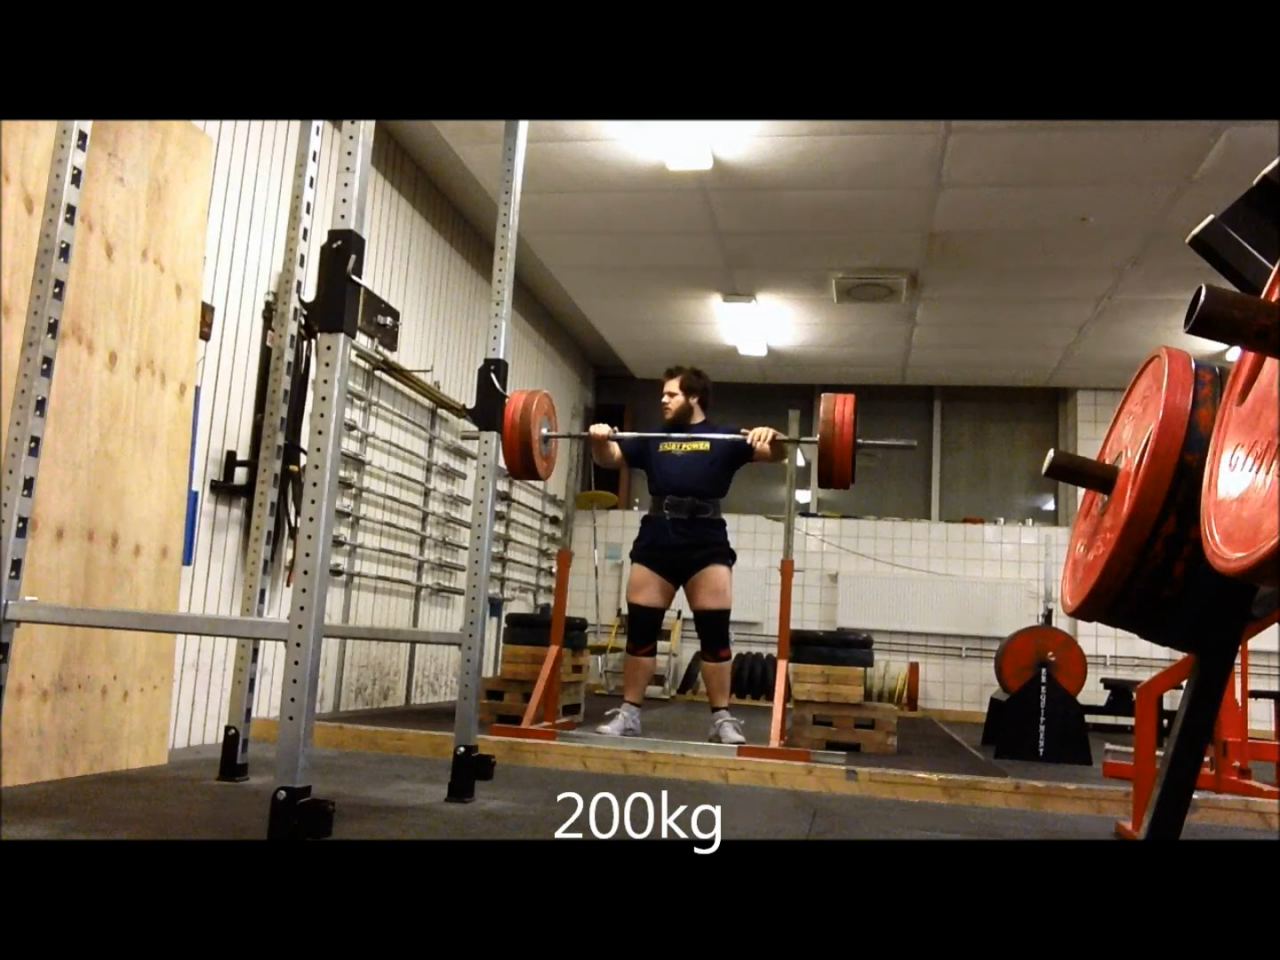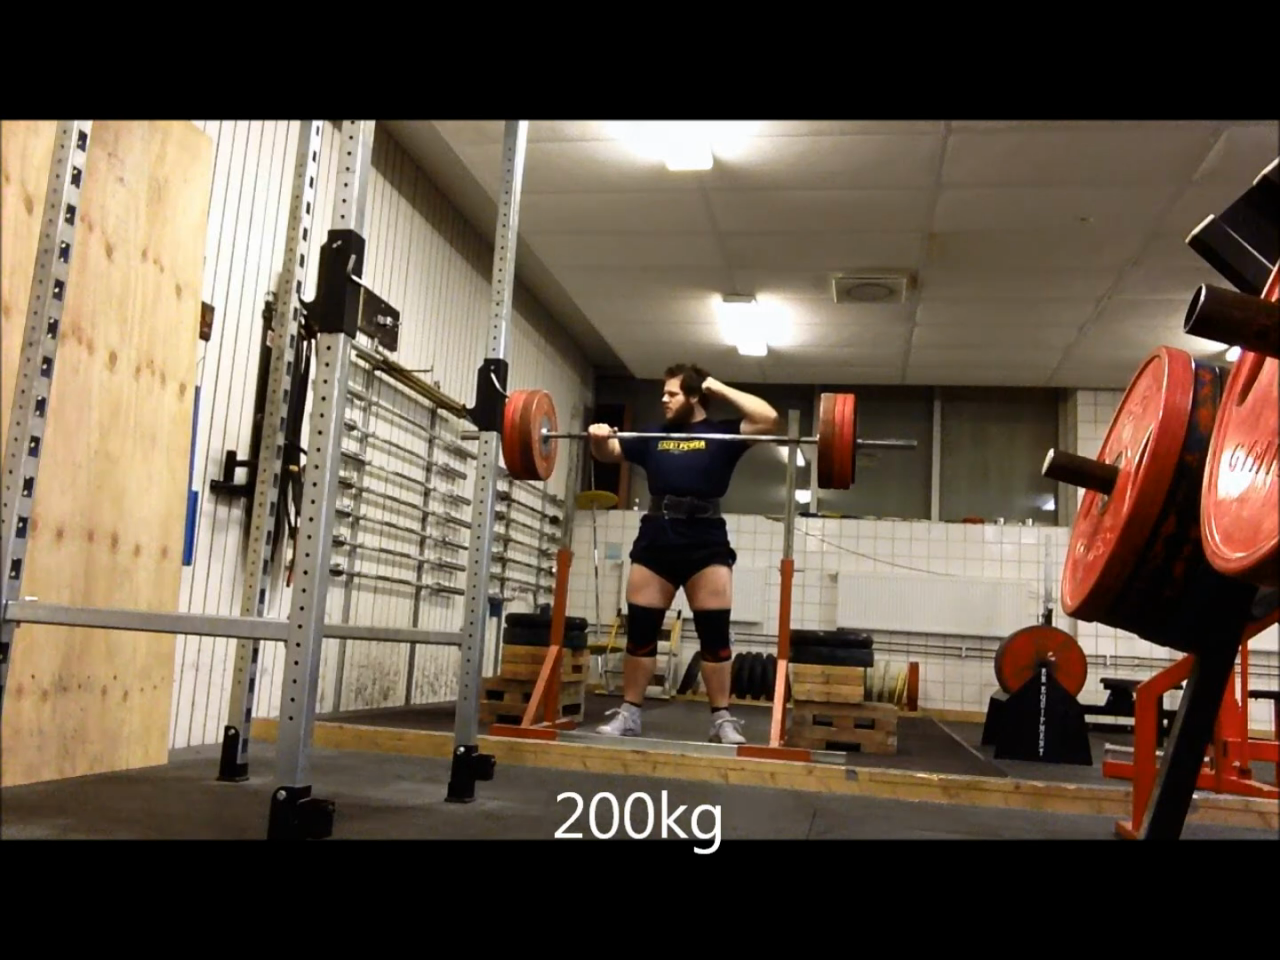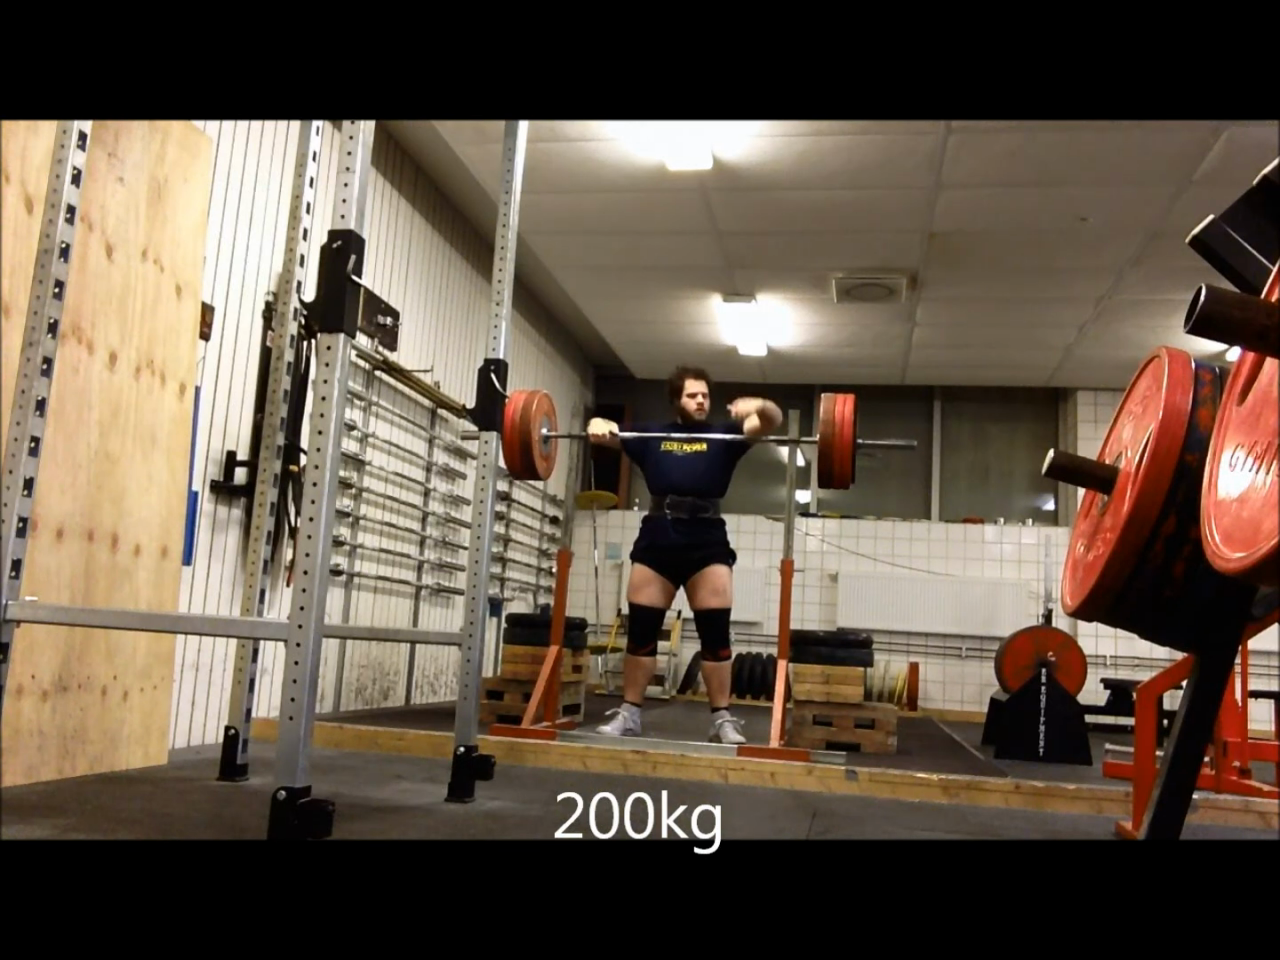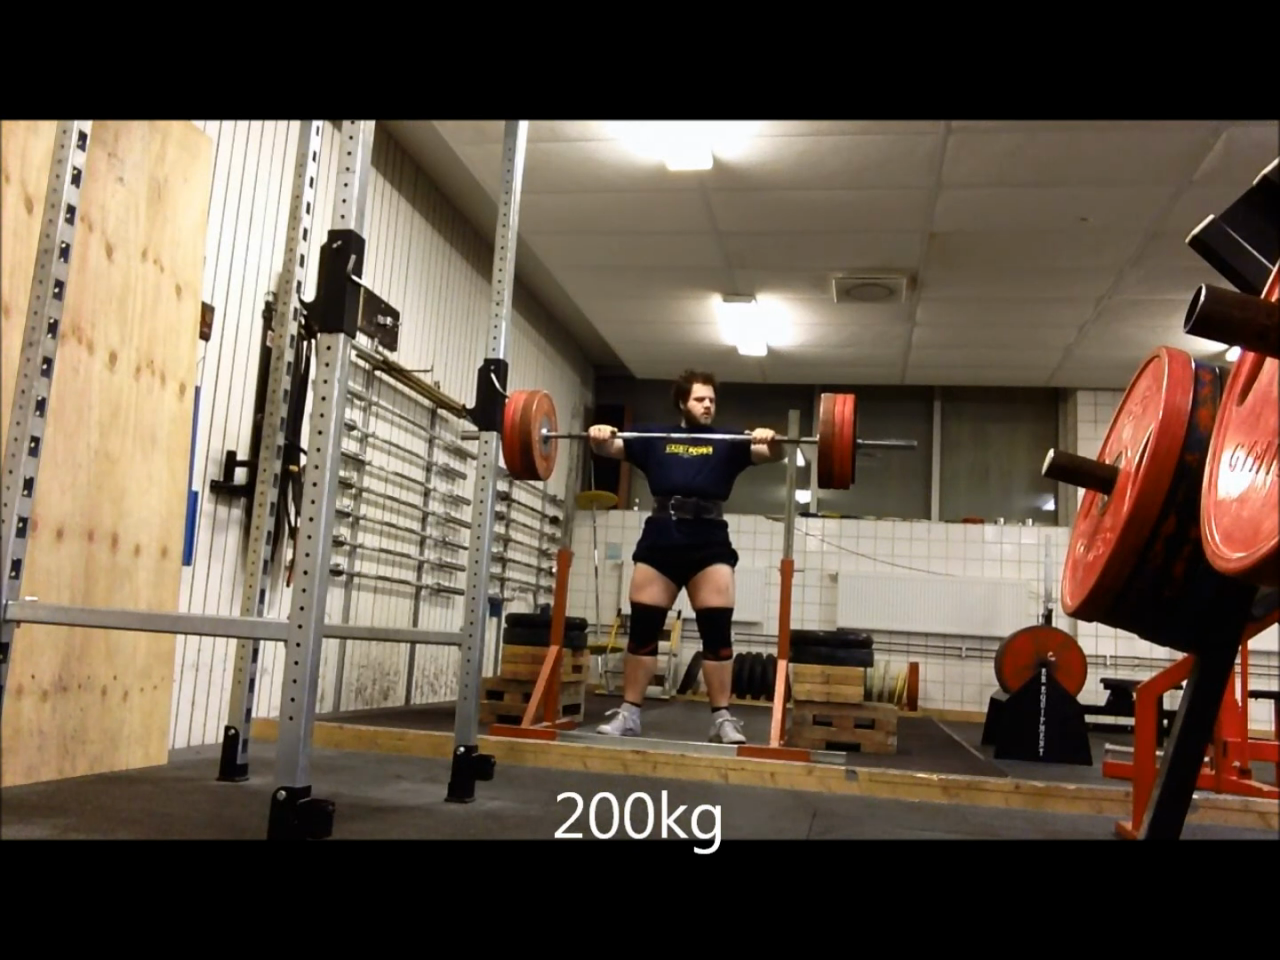
dt=0.7s
person 1, frame 1
left shoulder: (725, 438)
right shoulder: (651, 439)
left elbow: (777, 454)
right elbow: (607, 458)
left wrist: (770, 436)
right wrist: (599, 439)
left hip: (706, 542)
right hip: (655, 539)
left knee: (715, 632)
right knee: (640, 630)
left ankle: (722, 719)
right ankle: (629, 714)
person 1, frame 2
left shoulder: (722, 434)
right shoulder: (652, 437)
left elbow: (769, 419)
right elbow: (607, 452)
left wrist: (721, 389)
right wrist: (598, 437)
left hip: (706, 542)
right hip: (656, 538)
left knee: (715, 633)
right knee: (640, 630)
left ankle: (722, 718)
right ankle: (629, 714)
person 1, frame 3
left shoulder: (723, 436)
right shoulder: (651, 436)
left elbow: (774, 419)
right elbow: (605, 433)
left wrist: (757, 407)
right wrist: (598, 425)
left hip: (706, 542)
right hip: (656, 538)
left knee: (715, 632)
right knee: (641, 630)
left ankle: (722, 719)
right ankle: (629, 714)
person 1, frame 4
left shoulder: (728, 443)
right shoulder: (654, 438)
left elbow: (775, 453)
right elbow: (608, 448)
left wrist: (771, 438)
right wrist: (599, 435)
left hip: (709, 543)
right hip: (660, 538)
left knee: (717, 631)
right knee: (642, 628)
left ankle: (722, 718)
right ankle: (629, 714)
